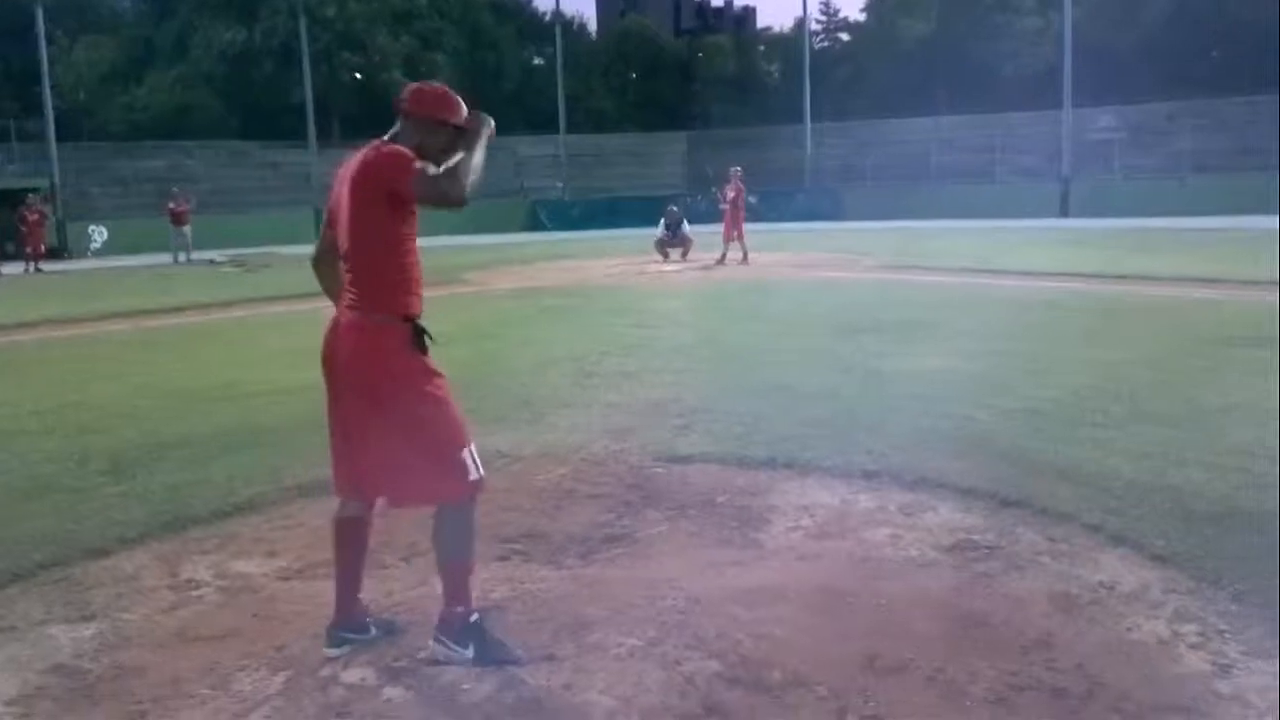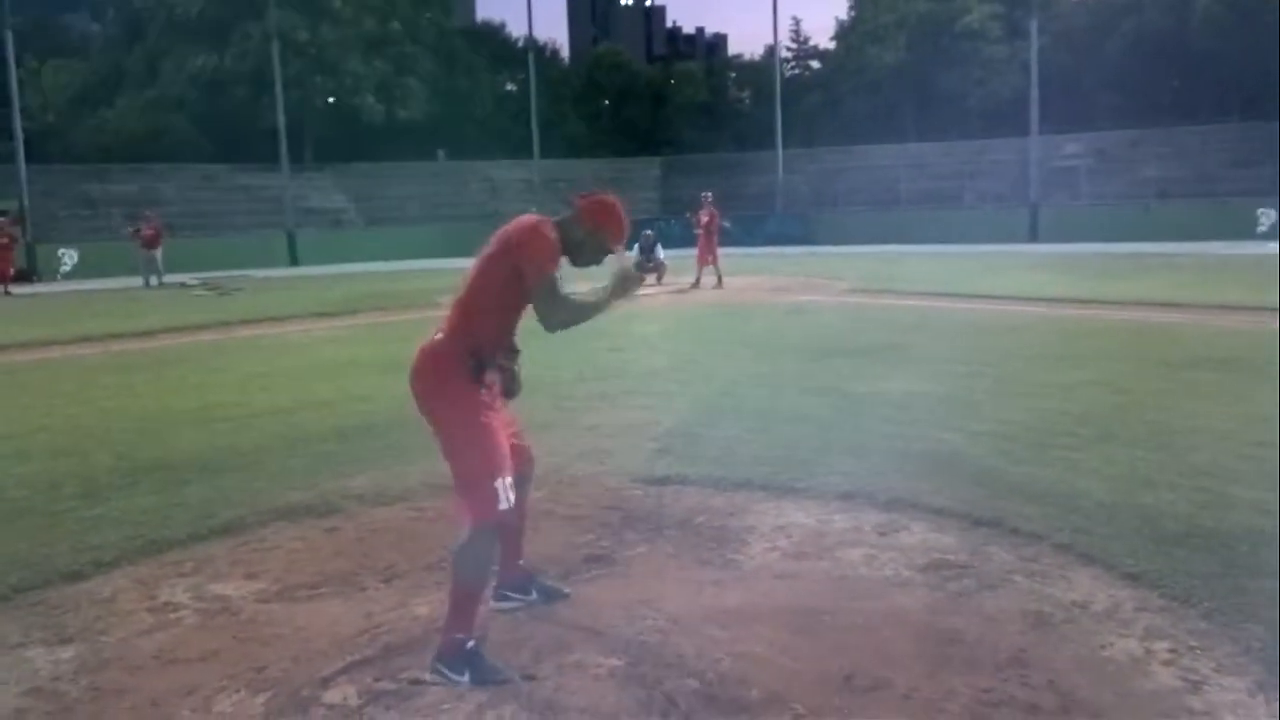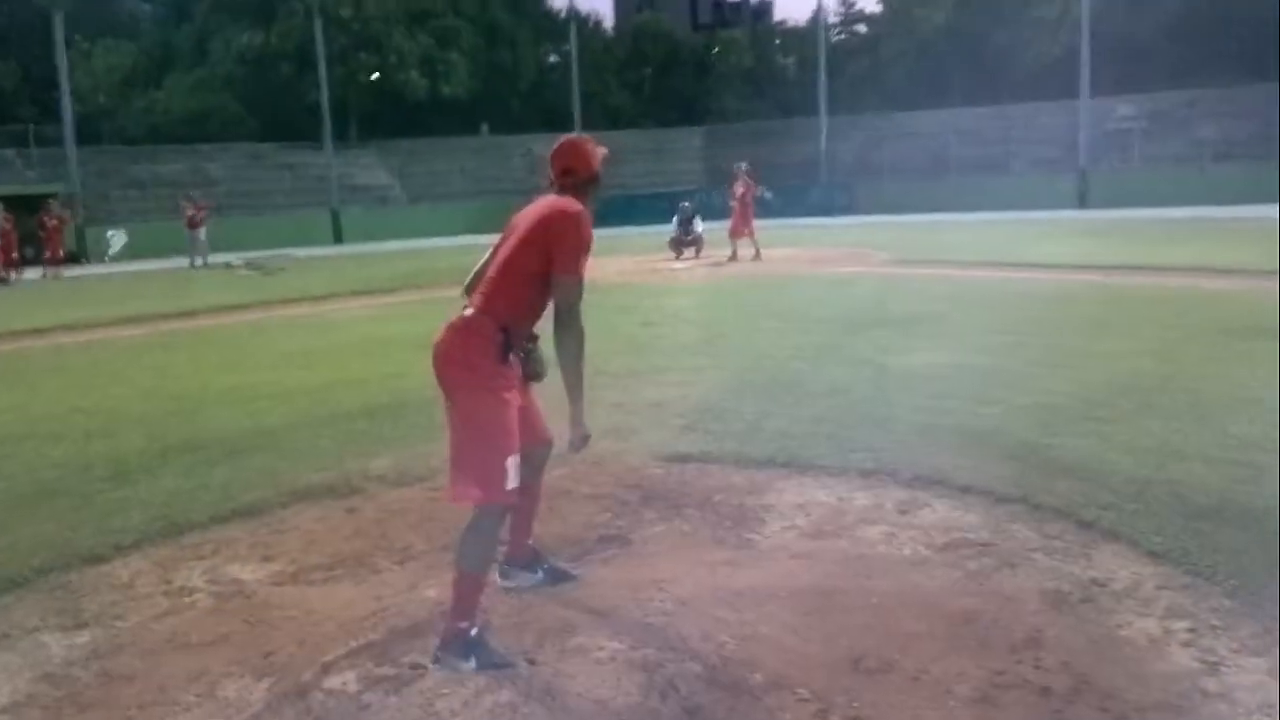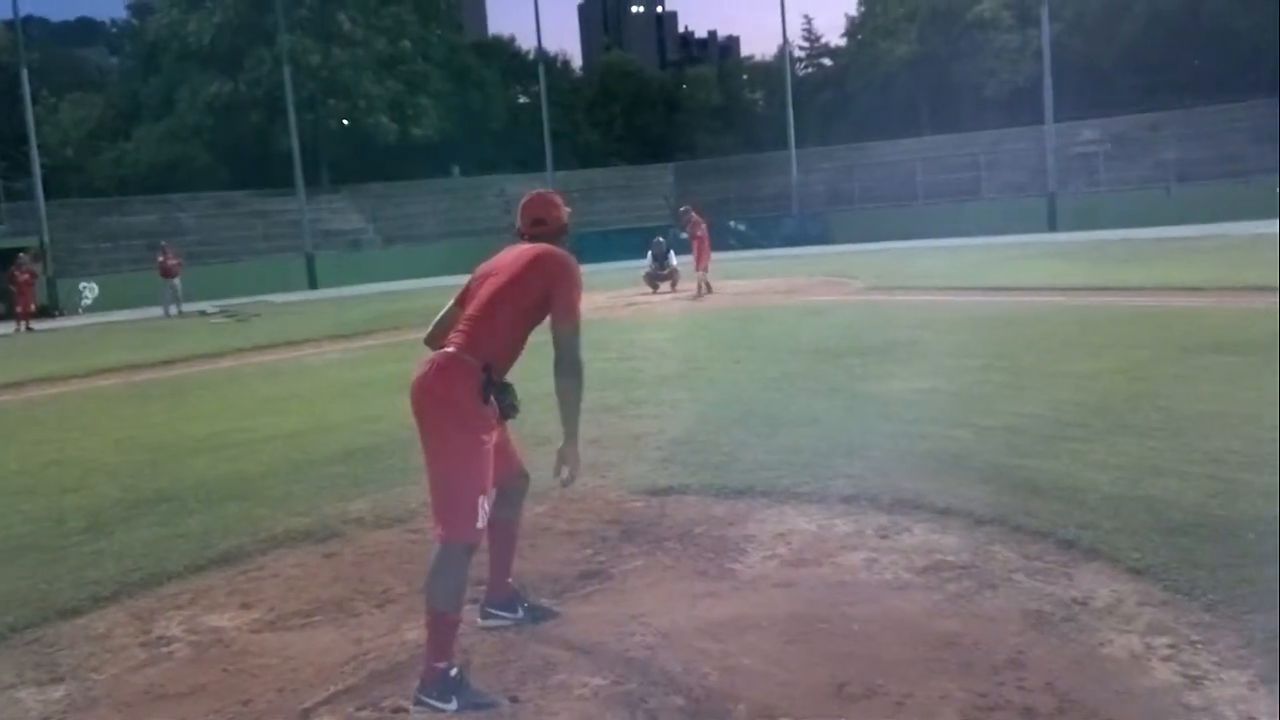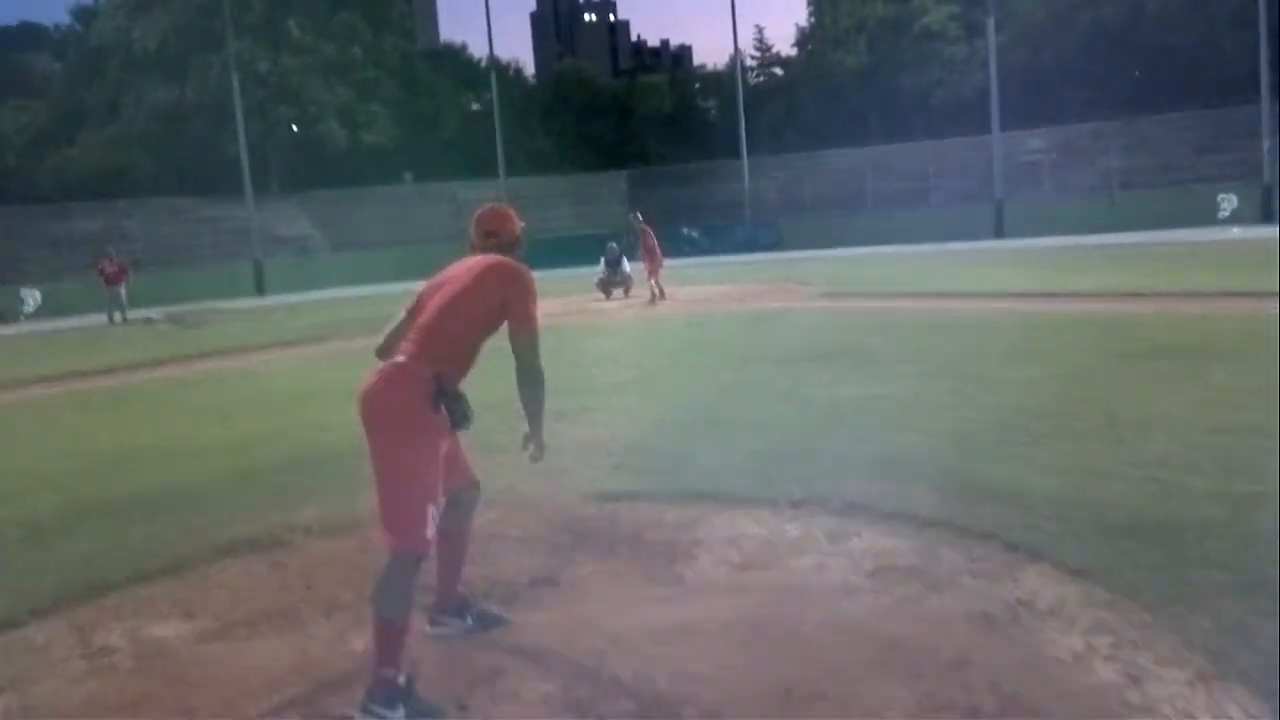
dt=1s
person 1, frame 1
left shoulder: (355, 168)
right shoulder: (386, 161)
left elbow: (325, 256)
right elbow: (455, 191)
right wrist: (479, 139)
left hip: (349, 337)
right hip: (388, 343)
left knee: (359, 486)
right knee: (459, 481)
left ankle: (347, 617)
right ankle: (458, 623)
person 1, frame 2
left shoulder: (530, 234)
right shoulder: (539, 235)
right elbow: (554, 315)
left wrist: (503, 355)
right wrist: (615, 290)
left hip: (469, 366)
right hip: (454, 373)
left knee: (516, 469)
right knee: (494, 506)
left ankle: (512, 581)
right ankle: (456, 650)
person 1, frame 3
left shoulder: (537, 212)
right shoulder: (572, 218)
left elbow: (476, 284)
right elbow: (567, 320)
right wrist: (577, 410)
left hip: (485, 347)
right hip: (478, 355)
left knee: (535, 448)
right knee: (495, 494)
left ankle: (519, 560)
right ankle: (458, 636)
person 1, frame 4
left shoulder: (499, 261)
right shoulder: (560, 263)
left elbow: (435, 335)
right elbow: (567, 359)
right wrist: (570, 441)
left hip: (455, 384)
right hip: (457, 392)
left knee: (511, 484)
right knee: (462, 532)
left ankle: (500, 599)
person 1, frame 5
left shoulder: (453, 273)
right shoulder: (513, 274)
left elbow: (386, 346)
right elbow: (527, 366)
right wrist: (536, 431)
left hip: (401, 393)
right hip: (408, 402)
left knee: (461, 493)
right knee: (412, 542)
left ankle: (449, 606)
